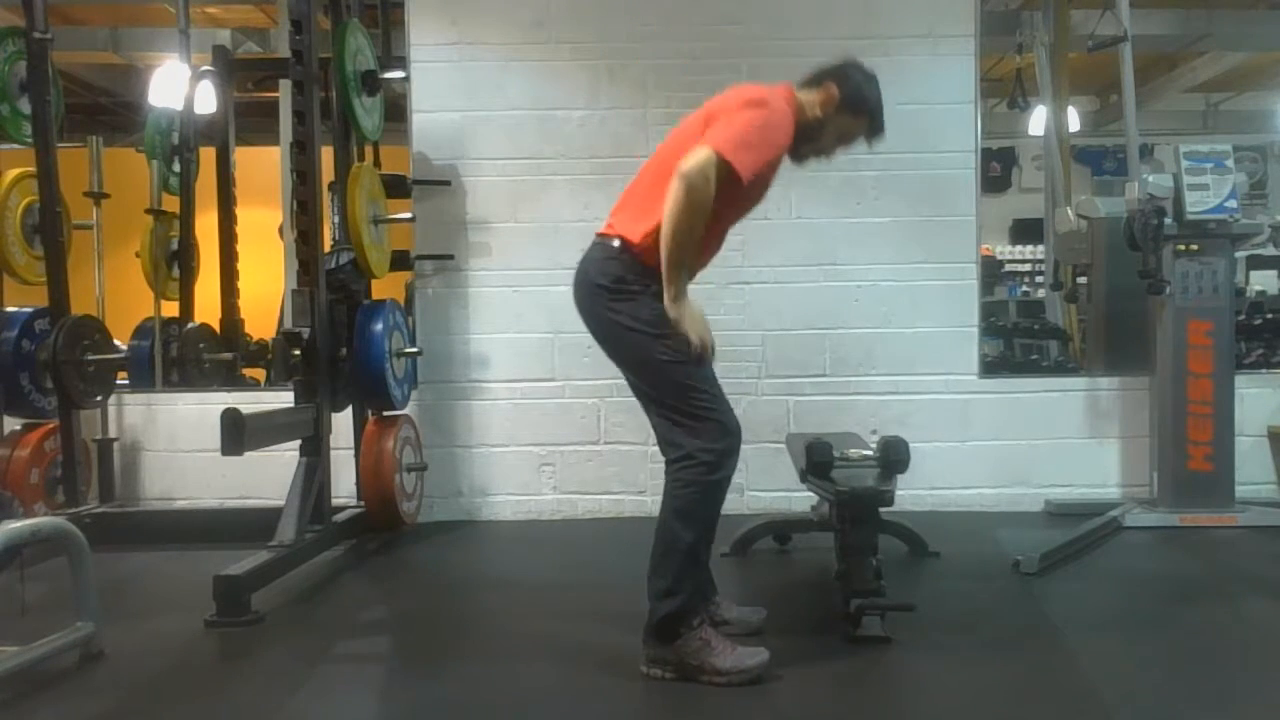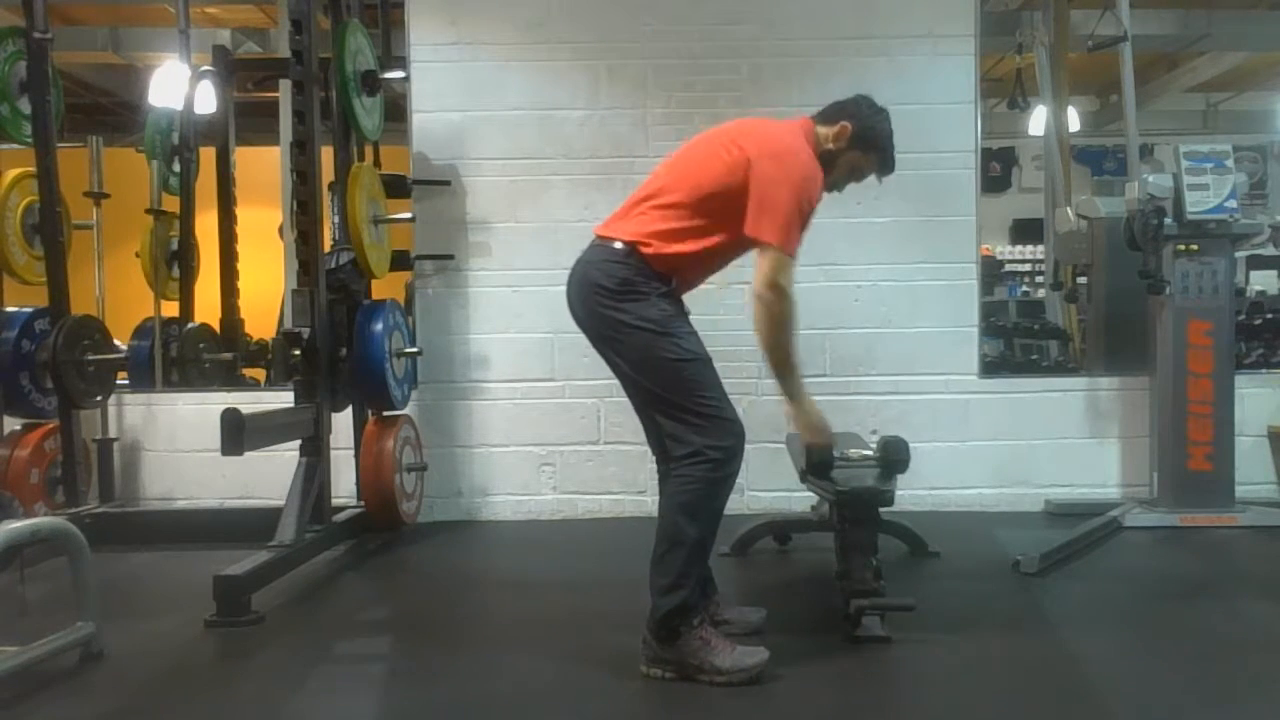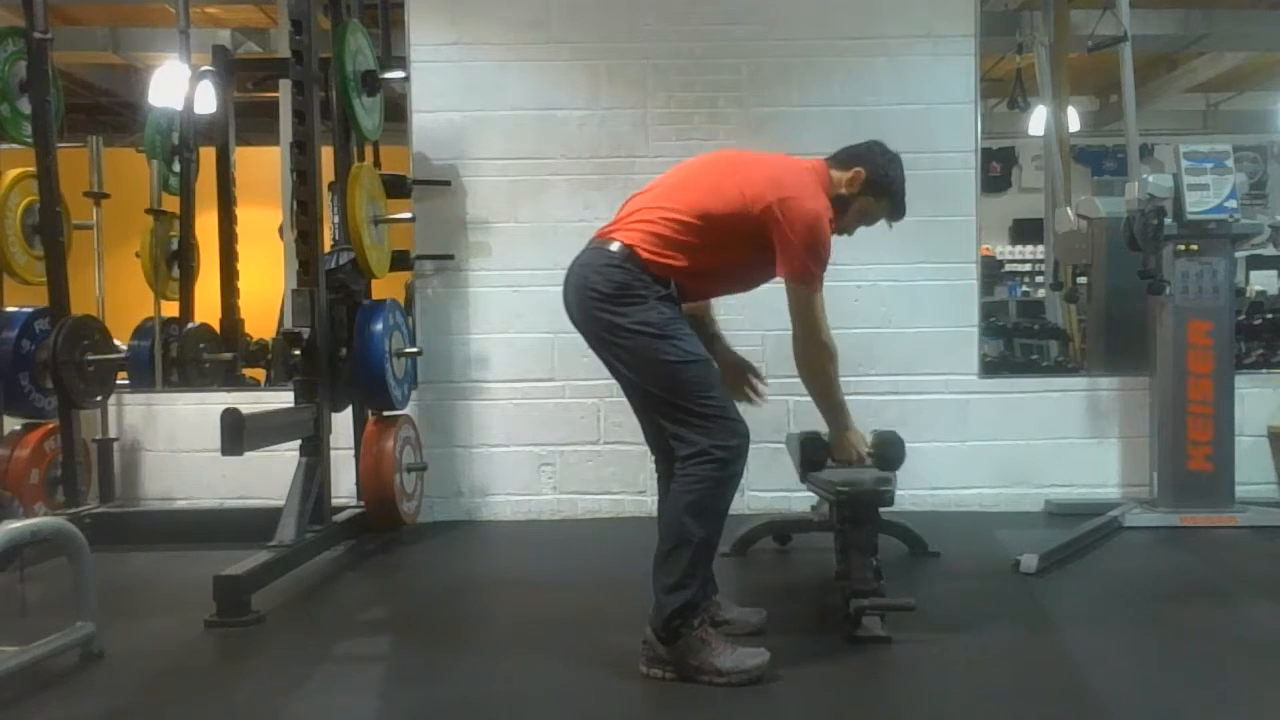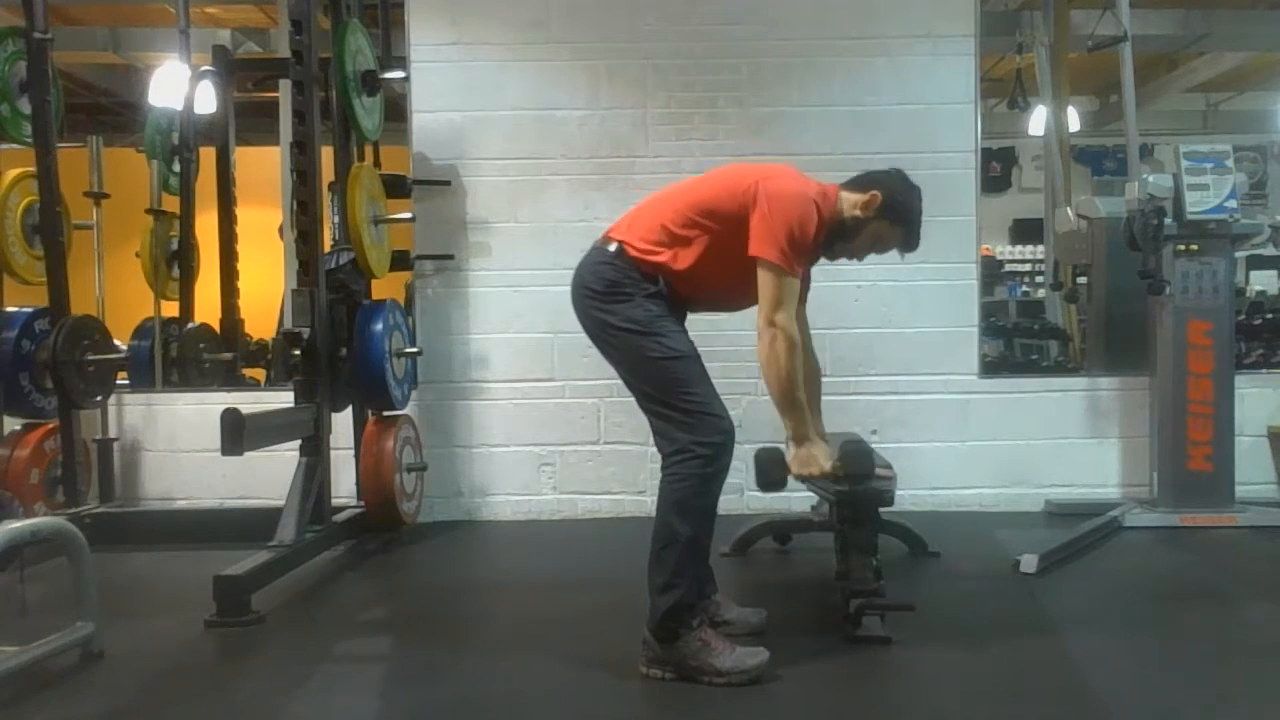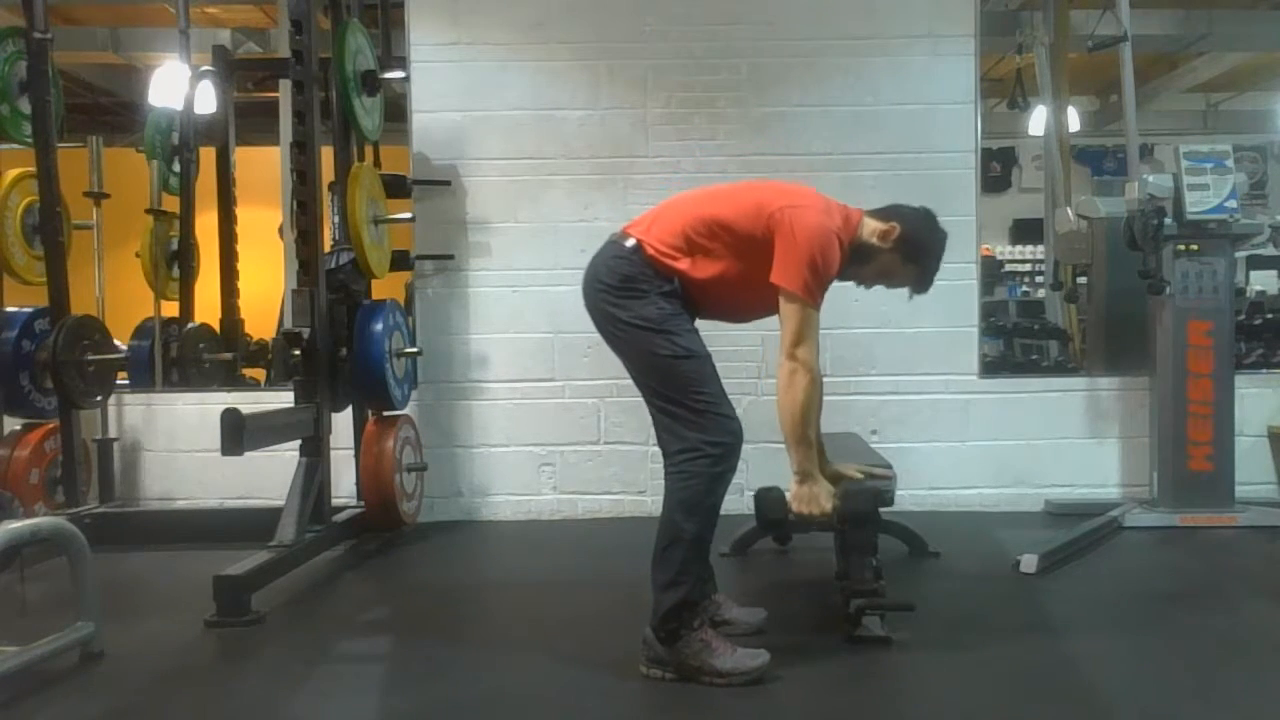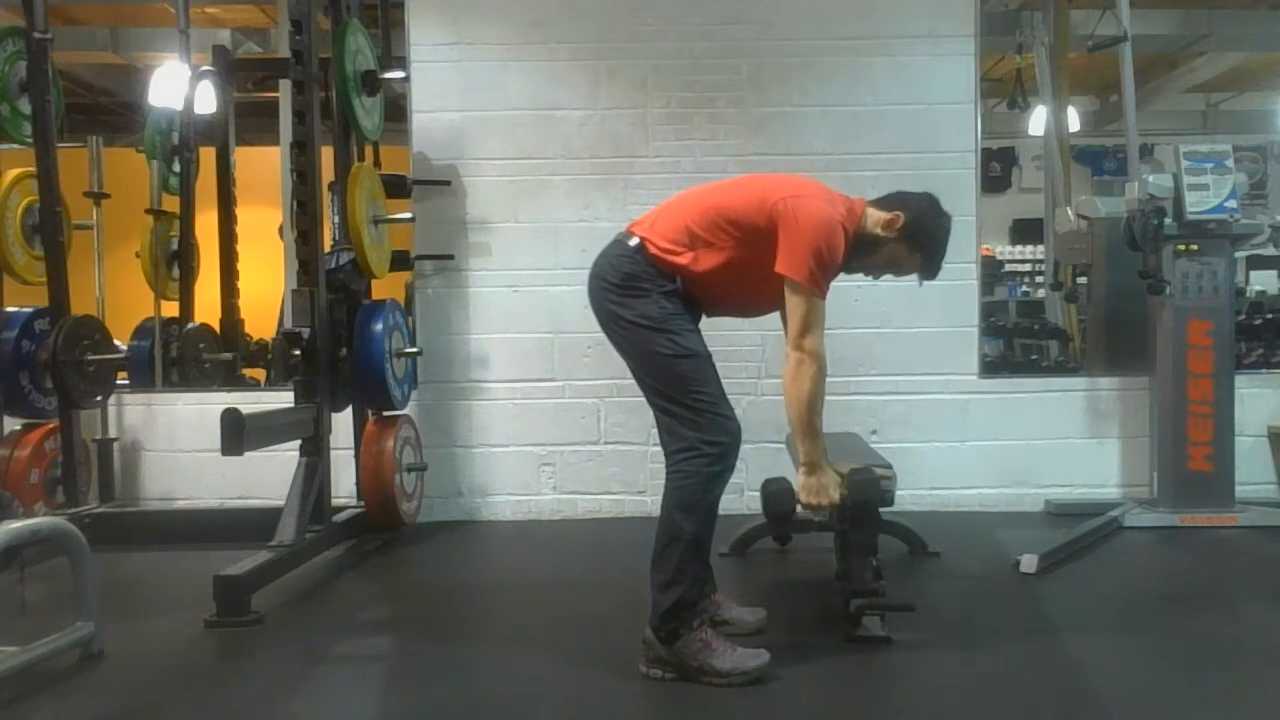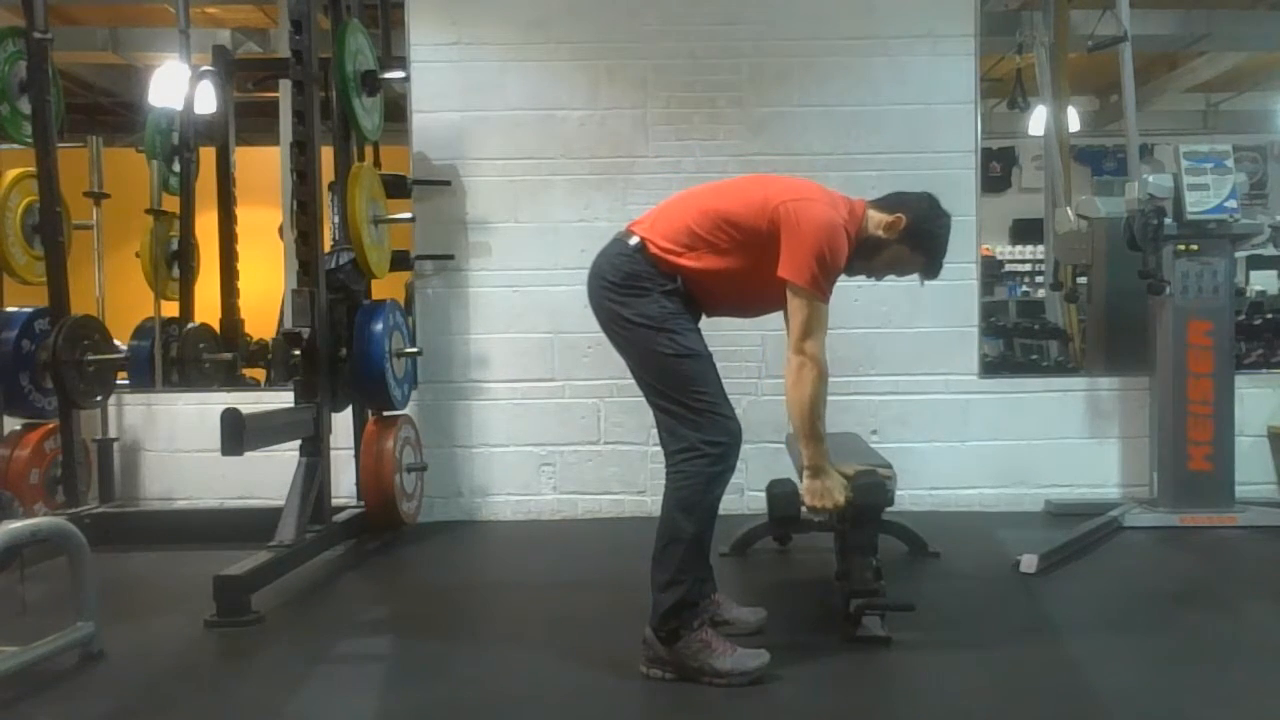
dt=0.5s
person 1, frame 1
left shoulder: (761, 113)
right shoulder: (773, 111)
right elbow: (692, 175)
left wrist: (673, 294)
right wrist: (676, 298)
left hip: (624, 277)
right hip: (625, 280)
left knee: (702, 441)
right knee: (709, 441)
left ankle: (692, 601)
right ankle: (673, 635)
person 1, frame 2
left shoulder: (769, 141)
right shoulder: (795, 164)
right elbow: (771, 291)
right wrist: (796, 397)
left hip: (605, 276)
right hip: (627, 285)
left knee: (689, 444)
right knee: (714, 441)
left ankle: (694, 599)
right ankle: (673, 635)
person 1, frame 3
left shoulder: (778, 179)
right shoulder: (805, 205)
right elbow: (812, 341)
left wrist: (718, 355)
right wrist: (841, 428)
left hip: (598, 276)
right hip: (624, 287)
left knee: (689, 445)
right knee: (719, 443)
left ankle: (695, 599)
right ankle: (675, 635)
person 1, frame 4
left shoulder: (806, 225)
right shoulder: (794, 203)
left elbow: (798, 346)
right elbow: (776, 333)
left wrist: (815, 440)
right wrist: (802, 439)
left hip: (627, 285)
right hip: (619, 284)
left knee: (697, 440)
right knee: (704, 440)
left ankle: (695, 597)
right ankle: (672, 634)
person 1, frame 5
left shoulder: (820, 232)
right shoulder: (816, 232)
left elbow: (802, 361)
right elbow: (796, 363)
left wrist: (819, 460)
right wrist: (805, 475)
left hip: (632, 278)
right hip: (633, 279)
left knee: (703, 440)
right knee: (711, 442)
left ankle: (695, 597)
right ankle: (674, 635)
person 1, frame 6
left shoulder: (824, 224)
right shoulder: (820, 222)
left elbow: (803, 349)
right elbow: (802, 353)
left wrist: (817, 459)
right wrist: (812, 465)
left hip: (643, 280)
right hip: (637, 280)
left knee: (706, 441)
right knee: (708, 443)
left ankle: (694, 597)
right ankle: (674, 635)
person 1, frame 7
left shoulder: (824, 224)
right shoulder: (822, 226)
left elbow: (805, 354)
right elbow: (805, 357)
left wrist: (820, 459)
right wrist: (816, 468)
left hip: (642, 278)
right hip: (638, 279)
left knee: (706, 441)
right knee: (709, 443)
left ankle: (696, 596)
right ankle: (675, 634)
